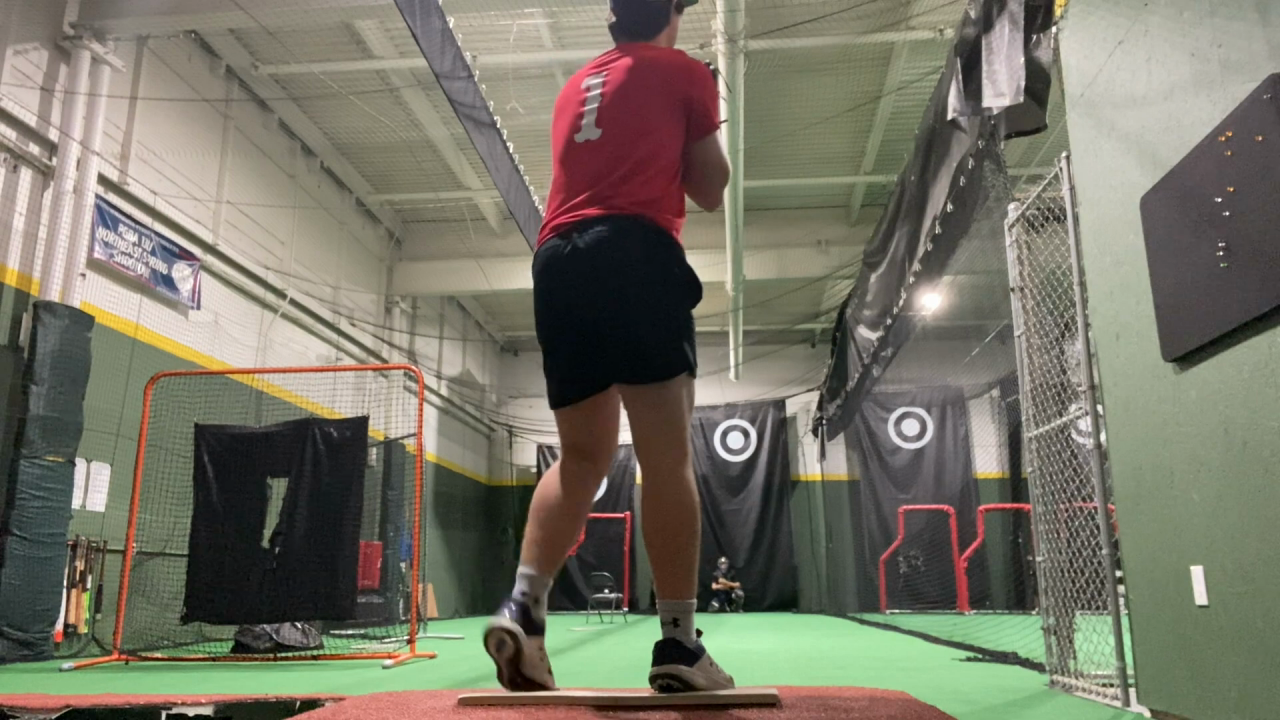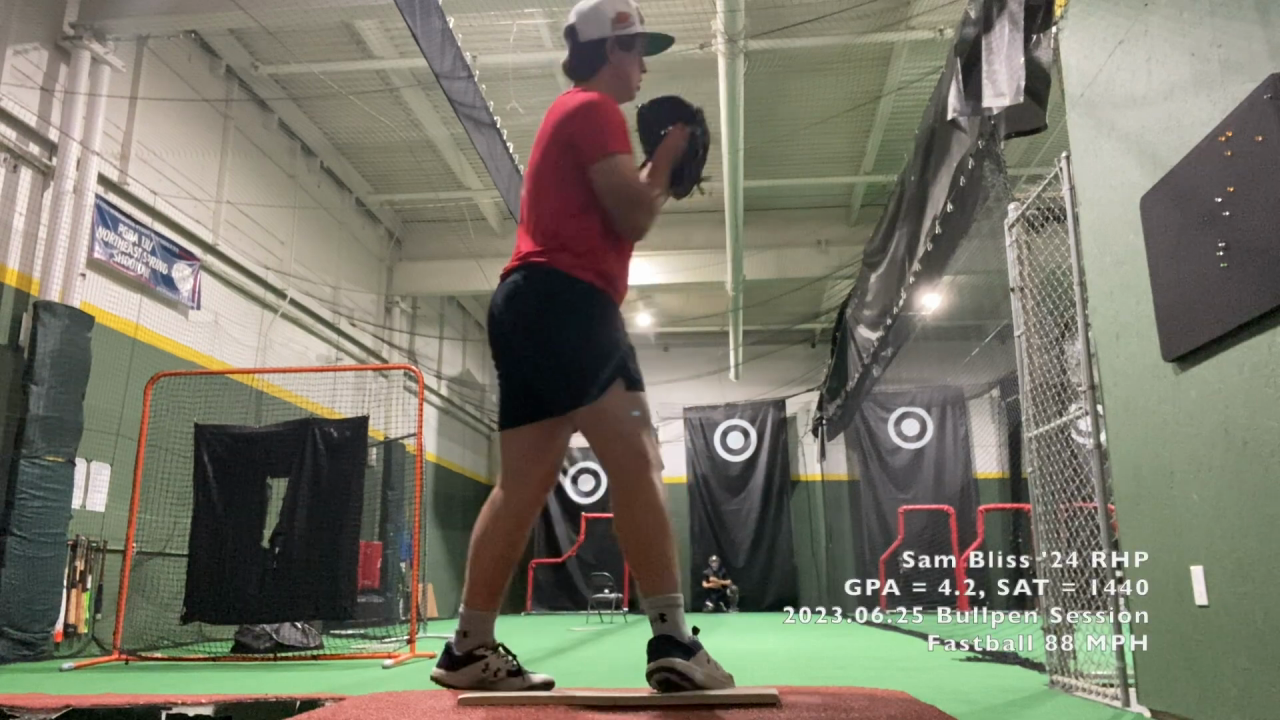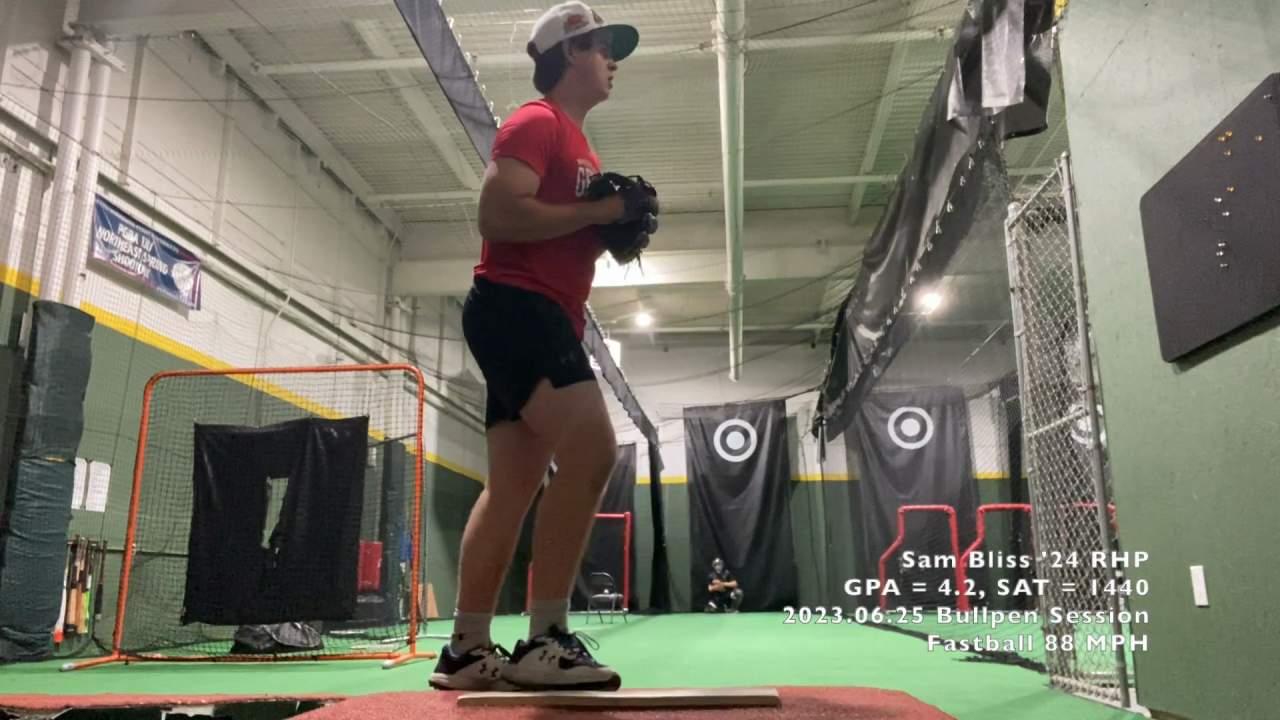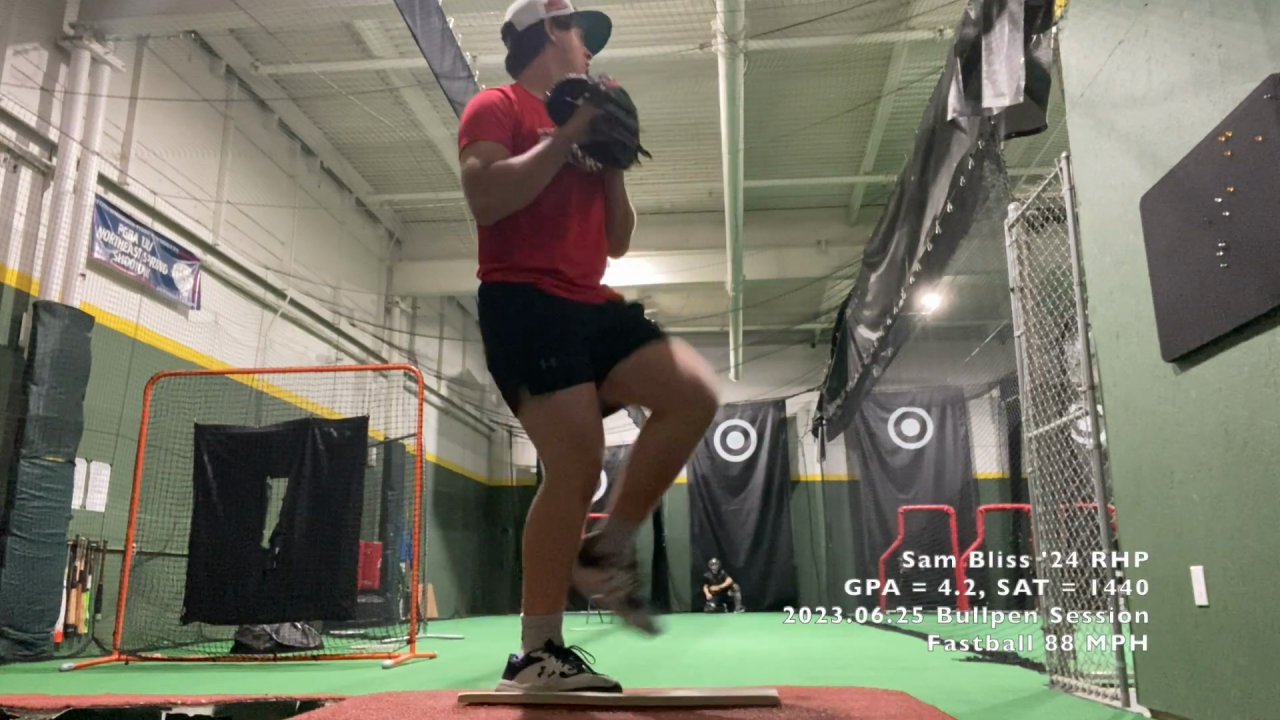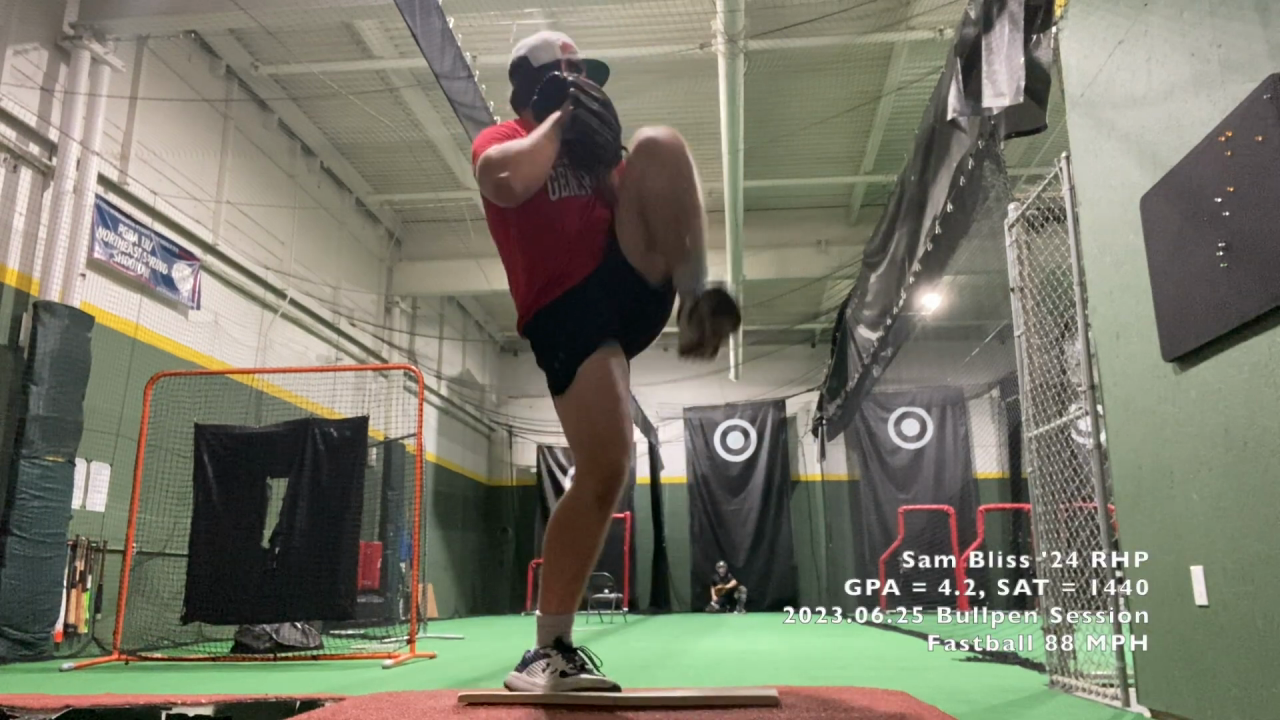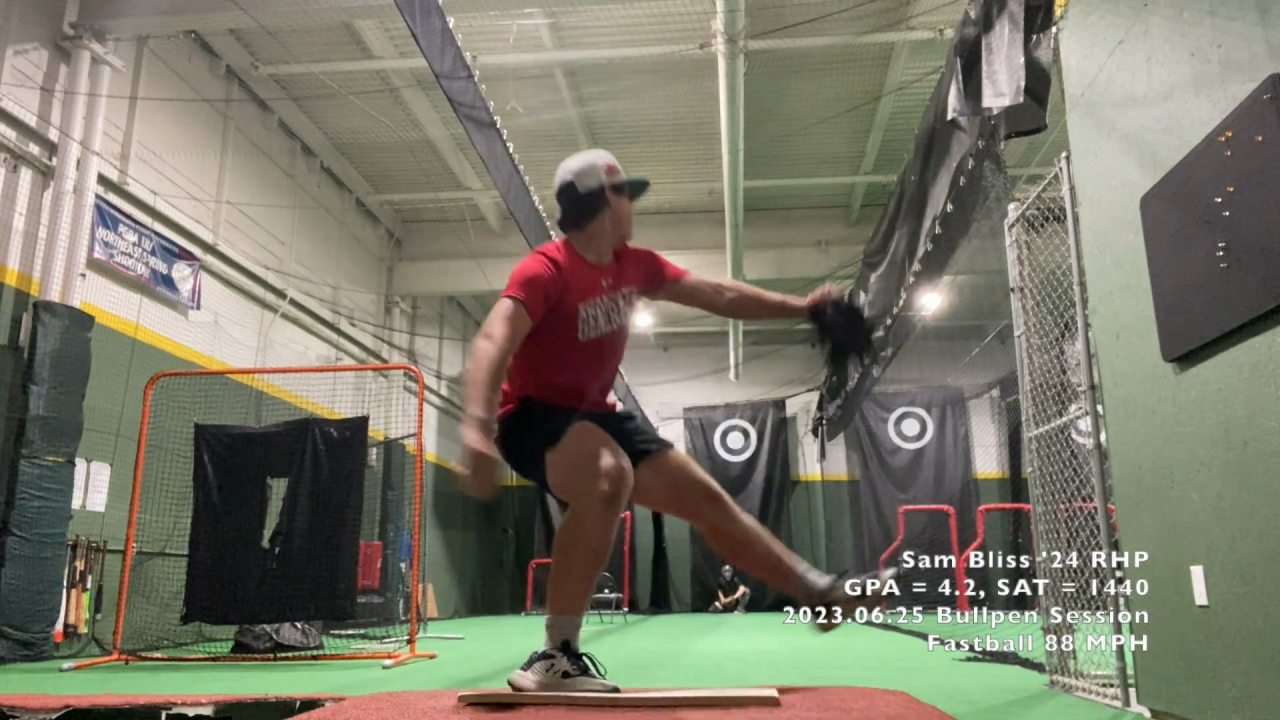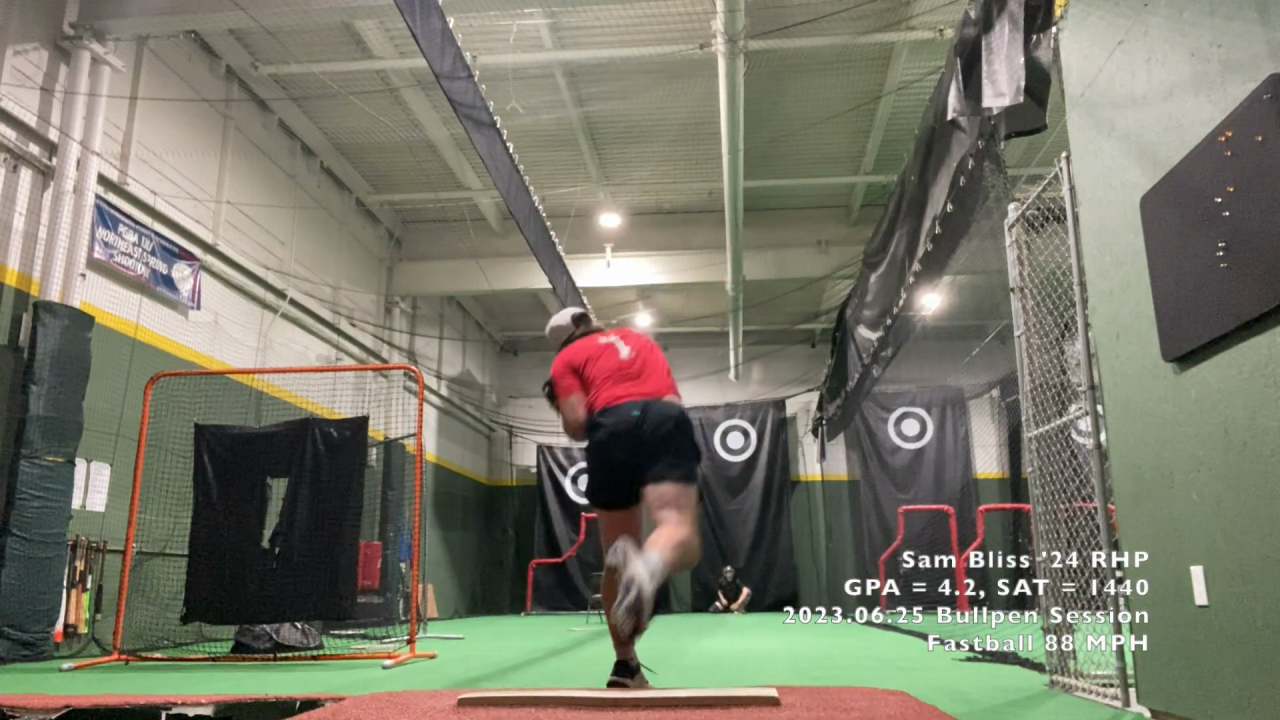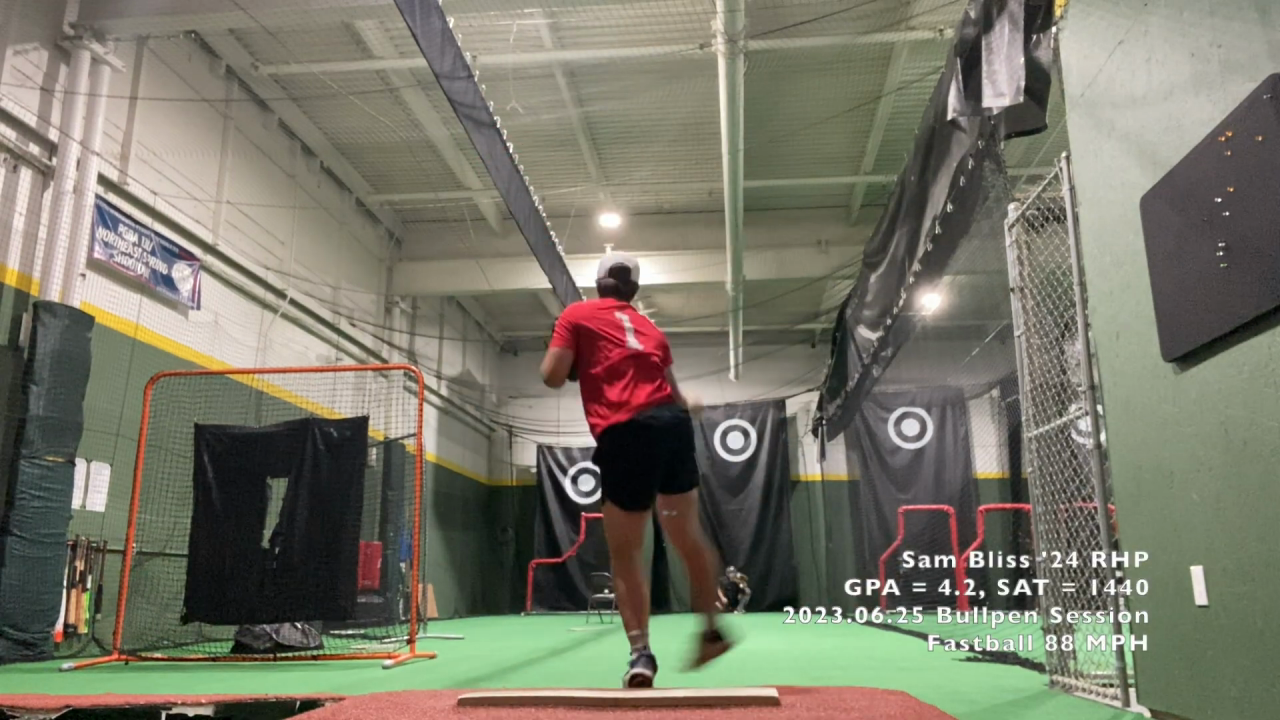
dt=0.4s
person 1, frame 1
left shoulder: (576, 86)
right shoulder: (686, 73)
right elbow: (709, 193)
left hip: (560, 259)
right hip: (635, 258)
left knee: (580, 462)
right knee: (667, 457)
left ankle: (523, 605)
right ankle: (679, 643)
person 1, frame 2
left shoulder: (564, 118)
right shoulder: (594, 112)
right elbow: (633, 221)
left wrist: (651, 172)
right wrist: (665, 160)
left hip: (524, 306)
right hip: (562, 304)
left knee: (521, 485)
right knee: (635, 463)
left ankle: (470, 648)
right ankle: (671, 640)
person 1, frame 3
left shoulder: (574, 143)
right shoulder: (536, 123)
right elbow: (497, 218)
left wrist: (610, 229)
right wrist: (597, 211)
left hip: (541, 320)
right hip: (515, 310)
left knee: (511, 487)
right knee: (591, 452)
left ankle: (466, 650)
right ankle: (544, 637)
person 1, frame 4
left shoulder: (589, 121)
right shoulder: (497, 106)
left elbow: (617, 240)
right elbow: (487, 200)
left wrist: (610, 162)
right wrist: (563, 140)
left hip: (590, 306)
right hip: (524, 306)
left knee: (693, 395)
right knee: (576, 464)
left ankle: (607, 552)
right ankle: (537, 654)
person 1, frame 5
right shoulder: (502, 138)
left elbow: (635, 210)
right elbow: (508, 183)
left wrist: (605, 161)
right wrist: (559, 120)
left hip: (630, 284)
right hip: (564, 312)
left knee: (659, 145)
right knee: (605, 466)
left ankle: (698, 299)
right ankle: (548, 651)
person 1, frame 6
left shoulder: (634, 264)
right shoulder: (546, 270)
left elbow: (714, 294)
right elbow: (492, 339)
left wrist: (800, 308)
right wrist: (475, 425)
left hip: (595, 416)
right hip: (536, 419)
left knee: (706, 498)
right knee: (608, 476)
left ankle: (816, 587)
right ankle: (555, 654)
person 1, frame 7
left shoulder: (566, 357)
right shoulder: (634, 338)
left elbow: (577, 425)
right hip: (663, 418)
left knee: (616, 555)
right knee: (680, 533)
left ankle: (625, 664)
right ankle: (643, 569)
person 1, frame 8
left shoulder: (577, 315)
right shoulder: (652, 329)
left elbow: (553, 376)
left wrist: (557, 367)
right wrist: (688, 407)
left hip: (625, 436)
right hip: (671, 424)
left knee: (626, 557)
right knee: (688, 538)
left ankle: (640, 657)
right ankle: (711, 629)
